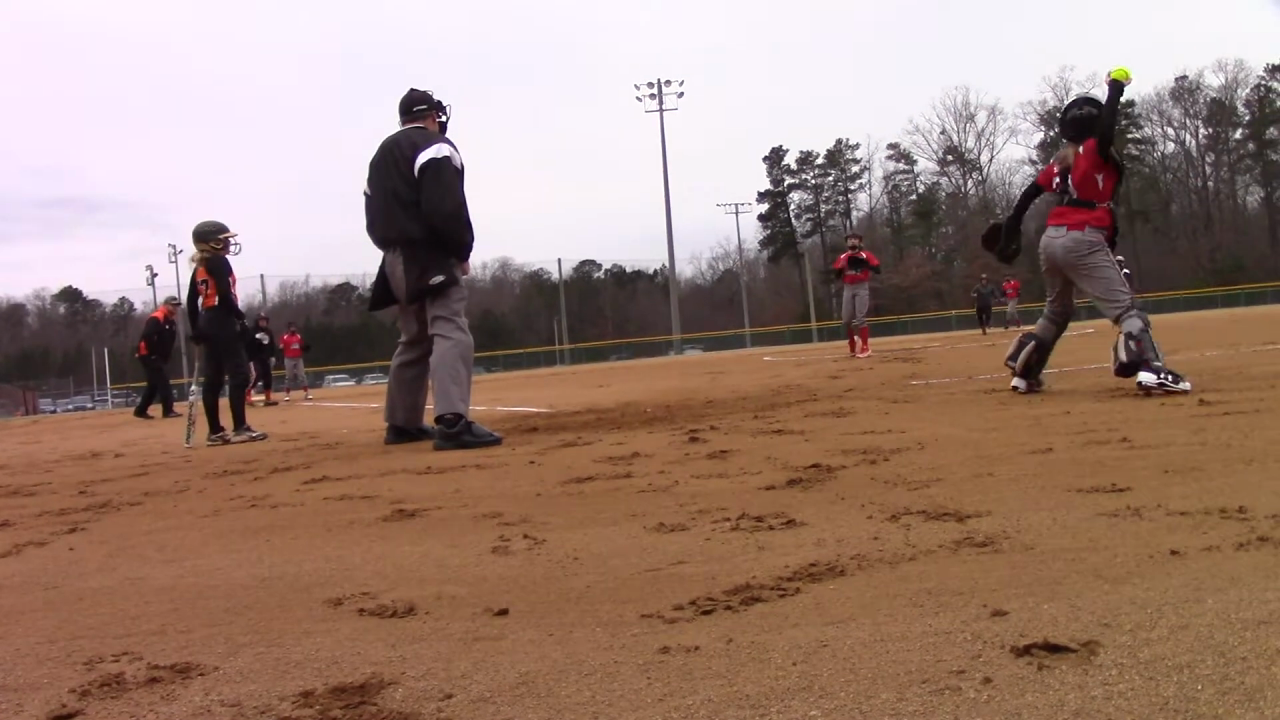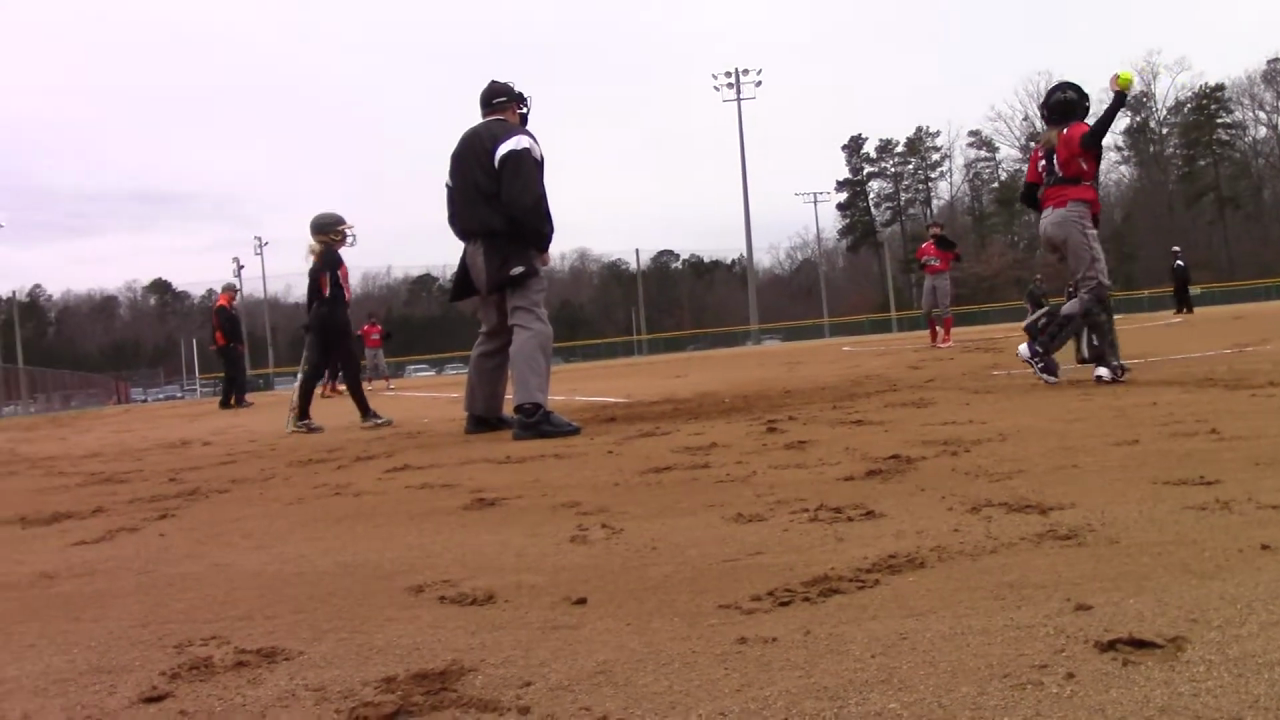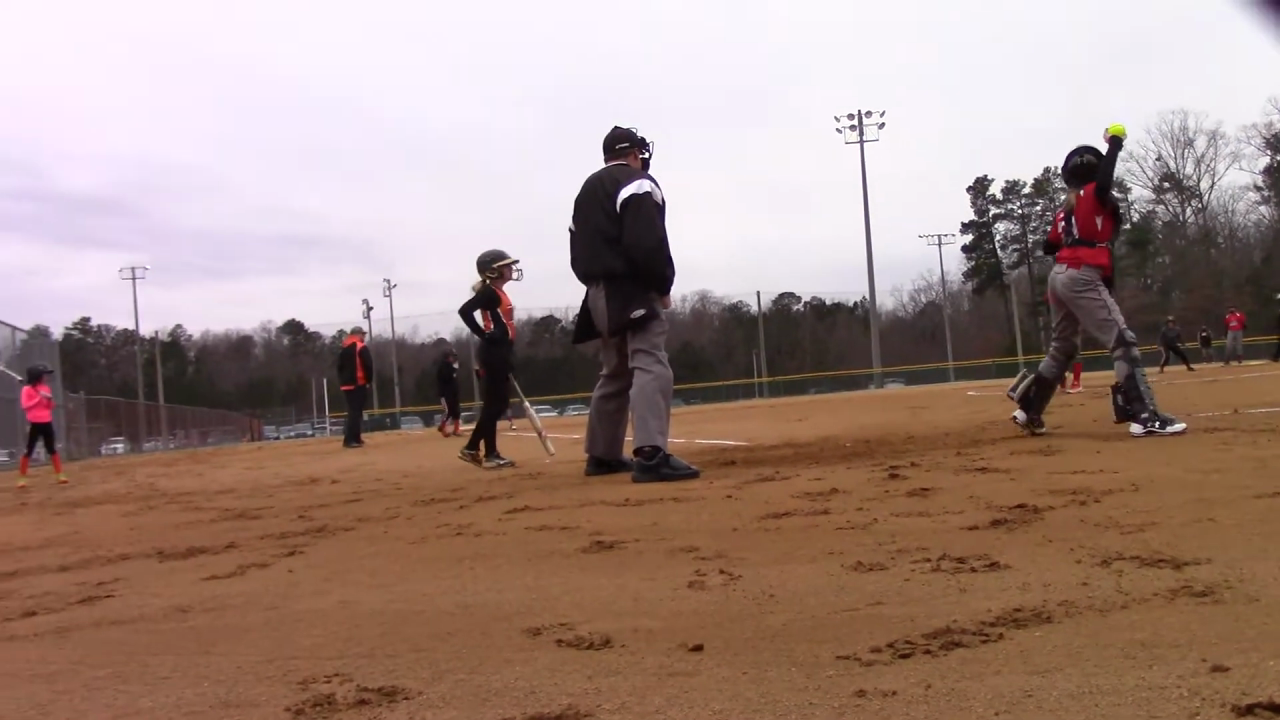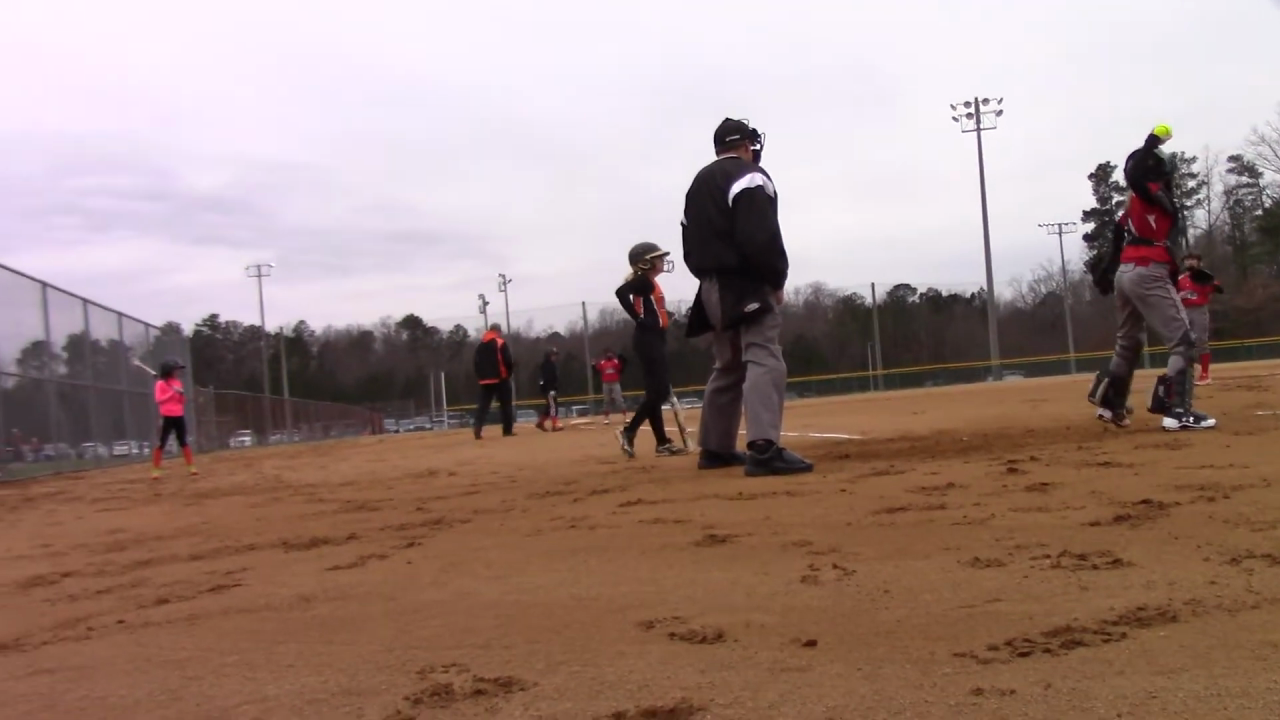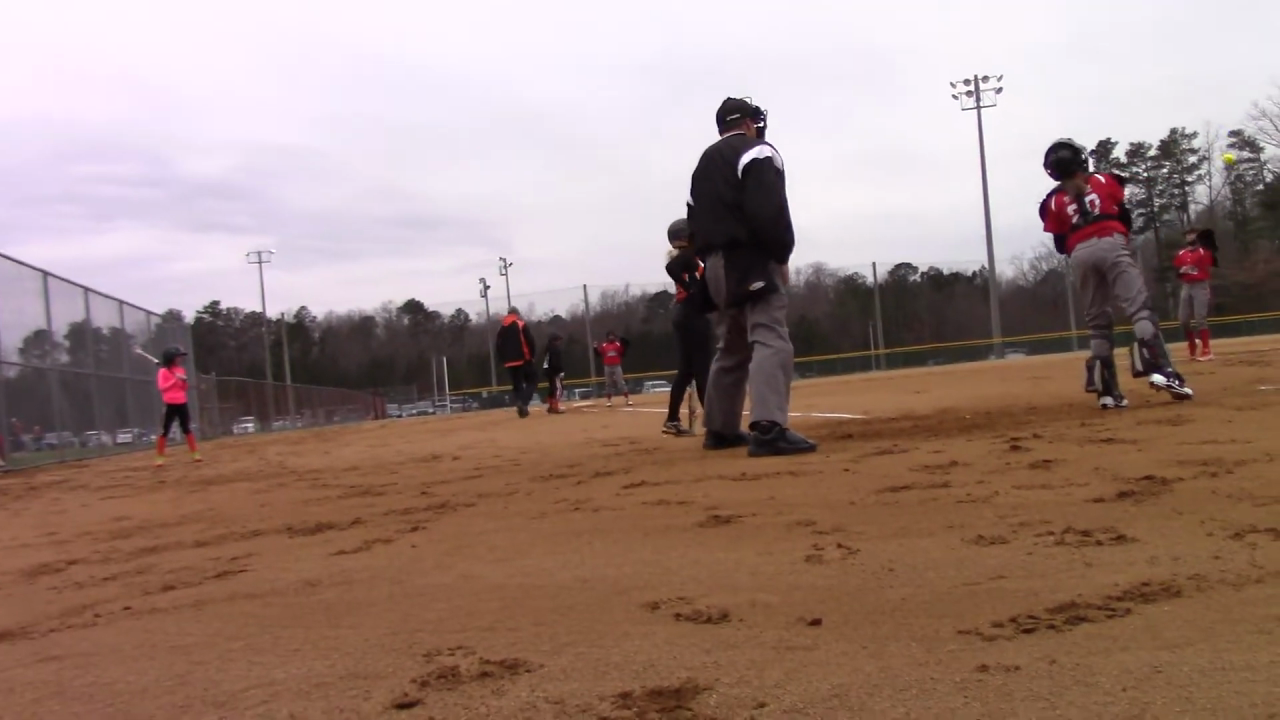
dt=0.7s
person 1, frame 1
left shoulder: (382, 155)
right shoulder: (436, 148)
left elbow: (374, 214)
right elbow: (446, 209)
left wrist: (393, 248)
right wrist: (462, 251)
left hip: (396, 259)
right hip: (430, 257)
left knee: (414, 340)
right knee: (450, 334)
left ankle: (402, 422)
right ankle: (452, 423)
person 1, frame 2
left shoulder: (463, 147)
right shoulder: (516, 140)
left elbow: (455, 206)
right elbow: (526, 201)
left wrist: (475, 240)
right wrist: (542, 242)
left hip: (478, 251)
right hip: (510, 248)
left knee: (494, 331)
right knee: (530, 324)
left ankle: (482, 412)
right ankle: (531, 412)
person 1, frame 3
left shoulder: (586, 190)
right shoulder: (638, 183)
left elbow: (578, 249)
right elbow: (647, 243)
left wrist: (596, 283)
right wrist: (663, 285)
left hip: (599, 293)
right hip: (631, 290)
left knee: (615, 372)
right knee: (650, 367)
left ankle: (602, 454)
right ankle: (650, 455)
person 1, frame 4
left shoulder: (697, 185)
right shoulder: (749, 177)
left elbow: (690, 244)
right elbow: (760, 238)
left wrist: (710, 277)
right wrist: (777, 280)
left hip: (712, 289)
right hip: (745, 285)
left knee: (728, 367)
right knee: (764, 361)
left ankle: (715, 448)
right ankle: (764, 449)
person 1, frame 5
left shoulder: (704, 163)
right shoulder: (757, 151)
left elbow: (695, 223)
right elbow: (769, 211)
left wrist: (712, 257)
right wrist: (782, 255)
left hip: (717, 265)
right hip: (751, 261)
left knee: (732, 348)
right knee: (770, 341)
left ankle: (720, 429)
right ankle: (768, 429)
person 2, frame 1
left shoulder: (1060, 159)
right shoulder: (1097, 152)
left elbow: (1030, 193)
right elbow: (1105, 130)
left wrist: (1009, 227)
right wrist: (1115, 87)
left hip: (1051, 240)
right hip: (1084, 241)
left knee: (1058, 309)
right knee: (1125, 308)
left ankle: (1024, 373)
right ankle: (1150, 369)
person 2, frame 2
left shoulder: (1041, 147)
right shoulder: (1077, 133)
left elbow: (1027, 195)
right elbow: (1093, 136)
right wrist: (1118, 97)
left hip: (1049, 221)
right hip: (1073, 218)
left knee: (1097, 289)
right knee: (1094, 291)
left ankle: (1107, 362)
right ankle: (1038, 349)
person 2, frame 3
left shoulder: (1065, 208)
right shoulder: (1096, 195)
left elbow: (1049, 247)
right elbow: (1105, 181)
right wrist: (1114, 142)
left hip: (1059, 277)
right hip: (1083, 279)
left knee: (1062, 349)
right knee: (1123, 343)
left ankle: (1027, 409)
right ankle: (1144, 416)
person 2, frame 4
left shoulder: (1134, 202)
right shoulder: (1151, 196)
left elbow: (1118, 233)
right elbow: (1140, 182)
right wrist: (1152, 144)
left hip: (1124, 274)
right hip: (1149, 275)
left knee: (1128, 343)
right knee: (1180, 341)
left ankle: (1111, 404)
right ankle: (1177, 411)
person 2, frame 5
left shoulder: (1053, 200)
right shoulder: (1104, 180)
left elbow: (1060, 245)
right elbow: (1126, 217)
left hip: (1081, 255)
right hip: (1112, 246)
left knee: (1098, 322)
right knee: (1140, 310)
left ankle: (1107, 390)
right ankle: (1161, 371)
person 3, frame 1
left shoulder: (199, 267)
right shoulder: (219, 261)
left elbow: (191, 301)
right elbow: (225, 293)
left wrist: (196, 329)
right wrist: (241, 318)
left hip: (206, 323)
right hip: (221, 321)
left knee: (212, 378)
right knee: (239, 374)
left ankle: (215, 432)
right ankle: (240, 428)
person 3, frame 2
left shoulder: (324, 256)
right shoulder: (331, 254)
left elbow: (312, 290)
right elbow: (314, 274)
left wrist: (311, 318)
right wrist: (323, 306)
left hip: (323, 316)
right hip: (333, 315)
left knee: (315, 368)
right knee: (350, 366)
left ankle: (302, 419)
right ankle: (367, 415)
person 3, frame 3
left shoulder: (499, 293)
right shoulder: (489, 293)
right elbow: (465, 310)
left wrist: (507, 359)
right wrist: (483, 334)
left hip: (499, 352)
right hip: (494, 352)
left knee: (496, 403)
right knee: (494, 403)
left ankle: (472, 447)
right ankle: (490, 454)
person 3, frame 4
left shoulder: (651, 284)
right shoulder: (643, 281)
right elbow: (620, 292)
right wrist: (638, 318)
left hip: (654, 340)
right hip: (647, 340)
left knee: (657, 391)
right knee: (658, 390)
left ankle: (661, 442)
right ankle: (629, 431)
person 3, frame 5
left shoulder: (685, 258)
right shoulder: (687, 256)
right elbow: (671, 268)
right wrist: (691, 291)
left hip: (685, 315)
right hip: (693, 315)
left knee: (686, 370)
right knee: (703, 369)
left ankle: (672, 420)
